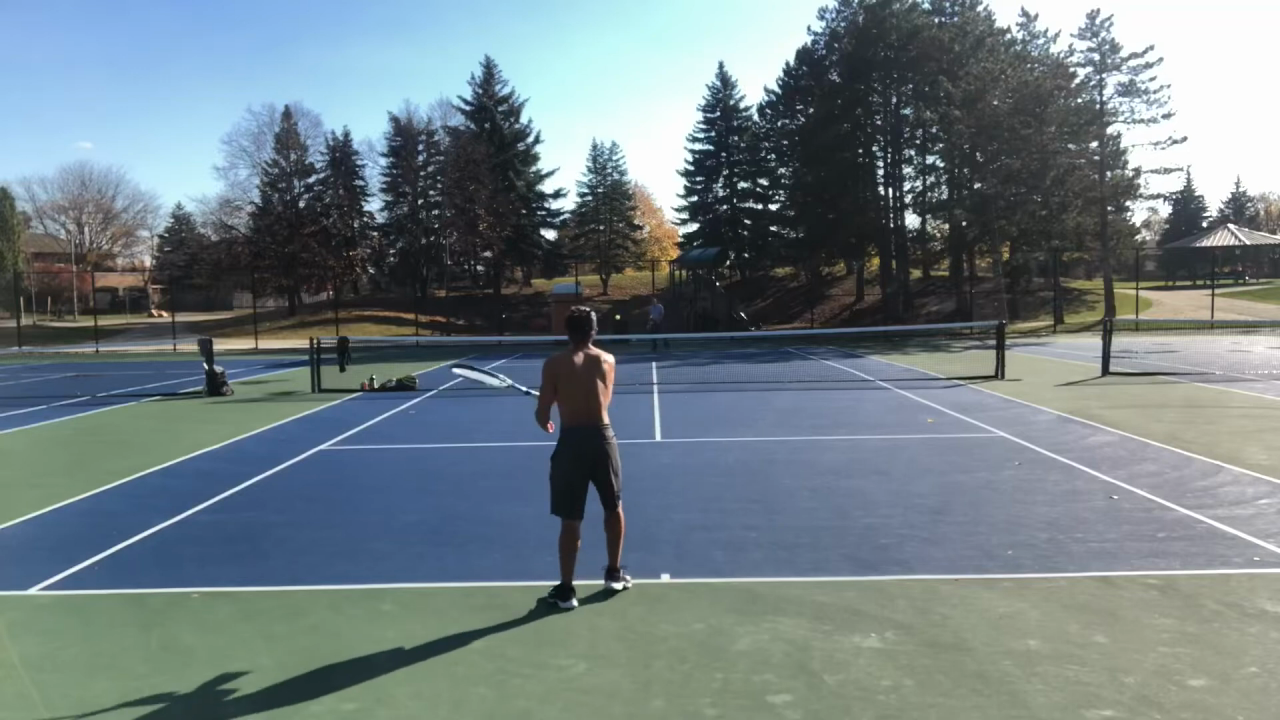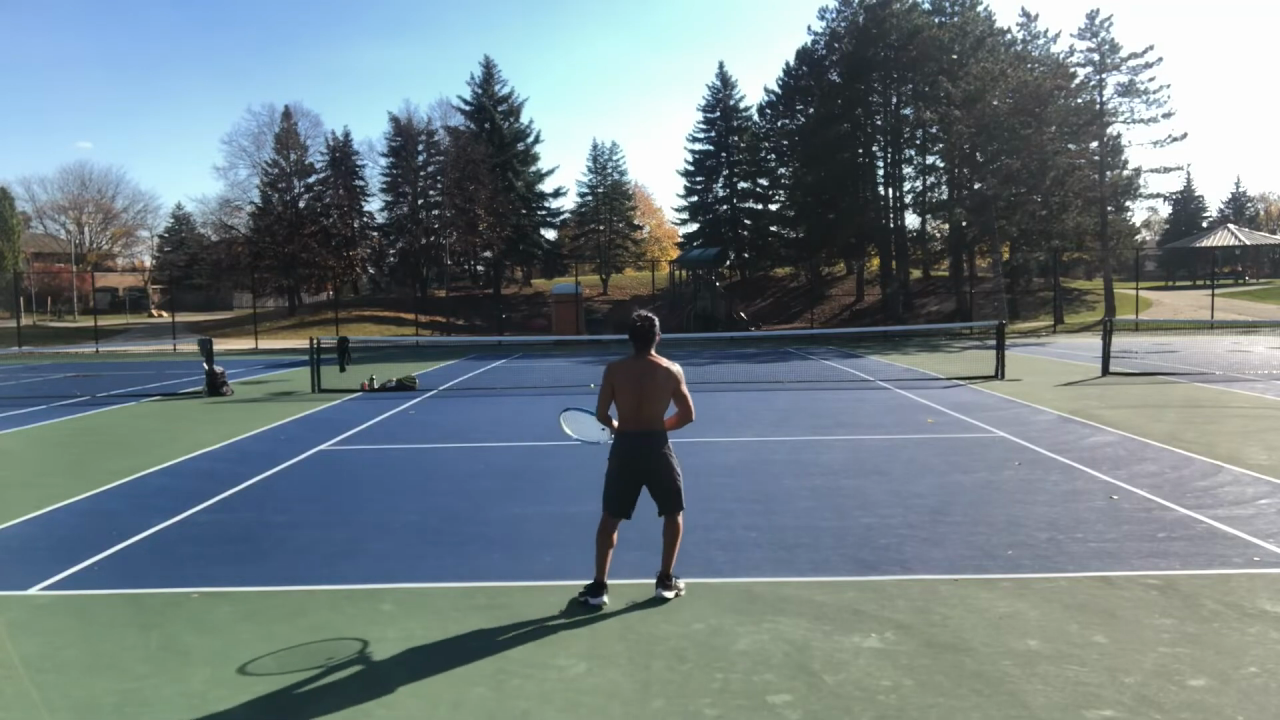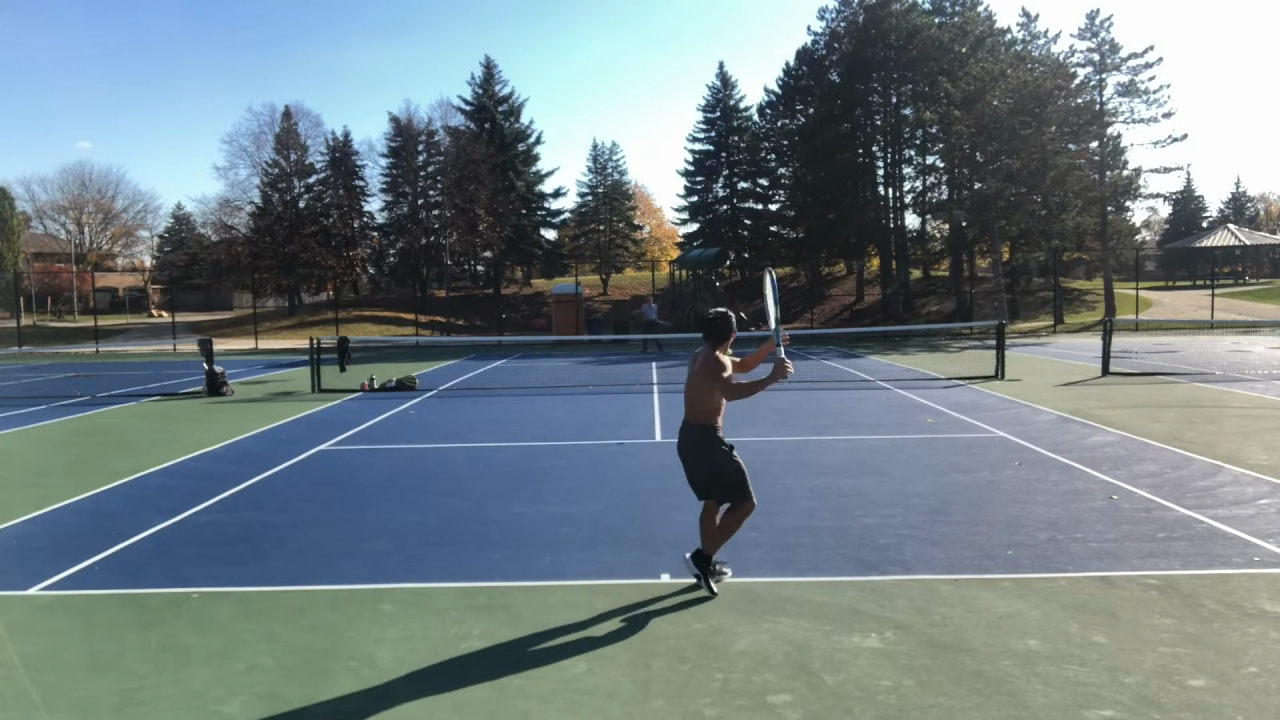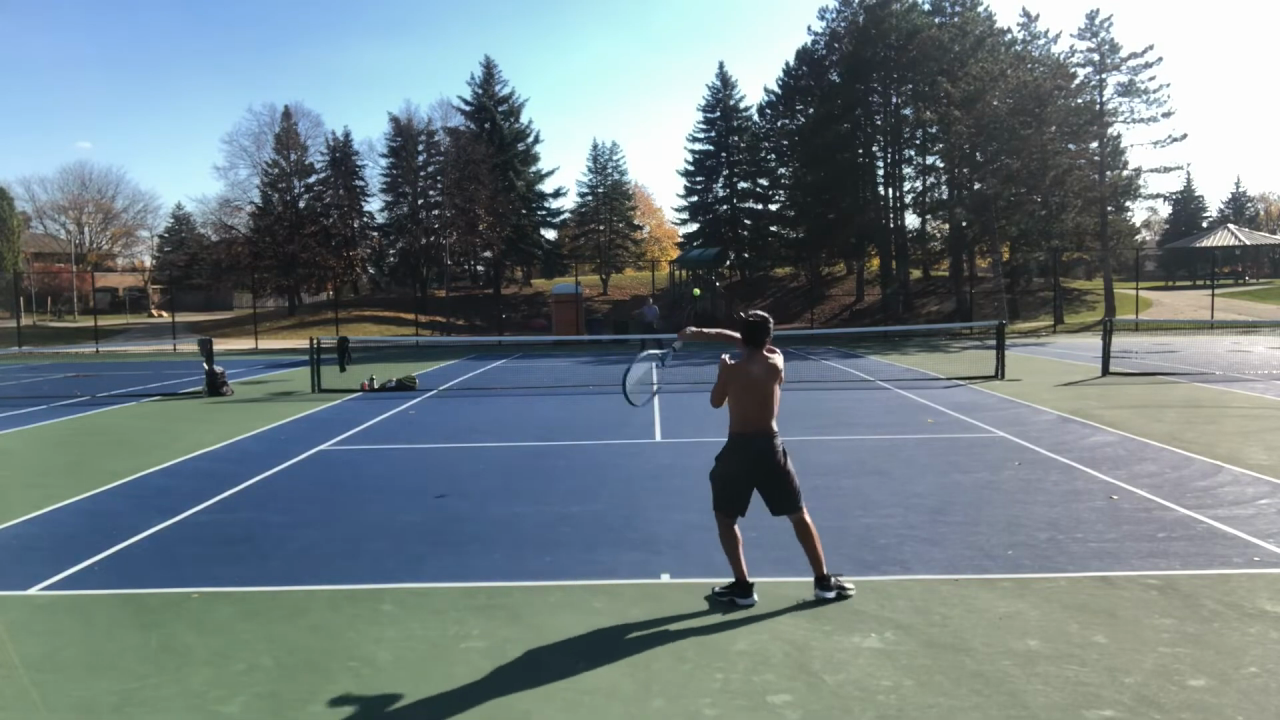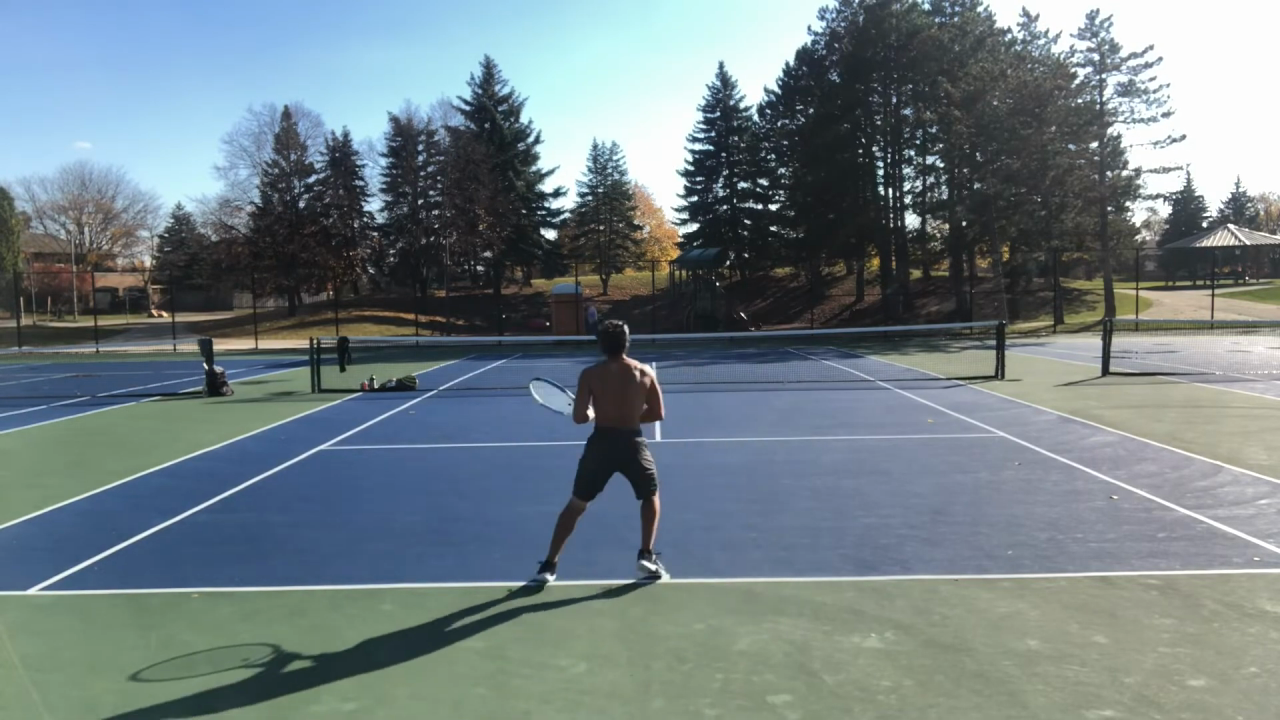
dt=1s
person 1, frame 1
left shoulder: (554, 364)
right shoulder: (608, 361)
left elbow: (542, 413)
left wrist: (545, 423)
left hip: (571, 442)
right hip: (603, 438)
left knee: (570, 520)
right knee: (613, 508)
left ankle: (566, 589)
right ankle: (613, 573)
person 1, frame 2
left shoulder: (614, 369)
right shoulder: (672, 370)
left elbow: (601, 414)
right elbow: (687, 415)
left hip: (625, 447)
right hip: (657, 447)
left knee: (610, 518)
right knee: (673, 514)
left ankle: (599, 585)
right ankle: (666, 580)
person 1, frame 3
left shoulder: (702, 356)
right shoulder: (716, 361)
left elbow: (740, 366)
right elbow: (731, 393)
left wrist: (767, 347)
right wrist: (772, 378)
left hip: (688, 436)
right hip: (706, 440)
left knee: (712, 501)
right knee: (744, 503)
left ankle: (704, 561)
right ankle: (702, 558)
person 1, frame 4
left shoulder: (732, 370)
right shoulder: (776, 361)
left elbow: (716, 402)
right elbow: (744, 342)
right wrist: (701, 333)
left hip: (739, 448)
right hip: (771, 446)
left knee: (725, 517)
right knee: (799, 514)
left ankle: (742, 586)
right ankle: (824, 580)
person 1, frame 5
left shoulder: (590, 375)
right shoulder: (645, 372)
left elbow: (580, 417)
right elbow: (658, 413)
left hip: (602, 443)
right hip: (632, 442)
left knee: (576, 505)
right knee: (650, 496)
left ankle: (549, 565)
right ankle: (646, 556)
